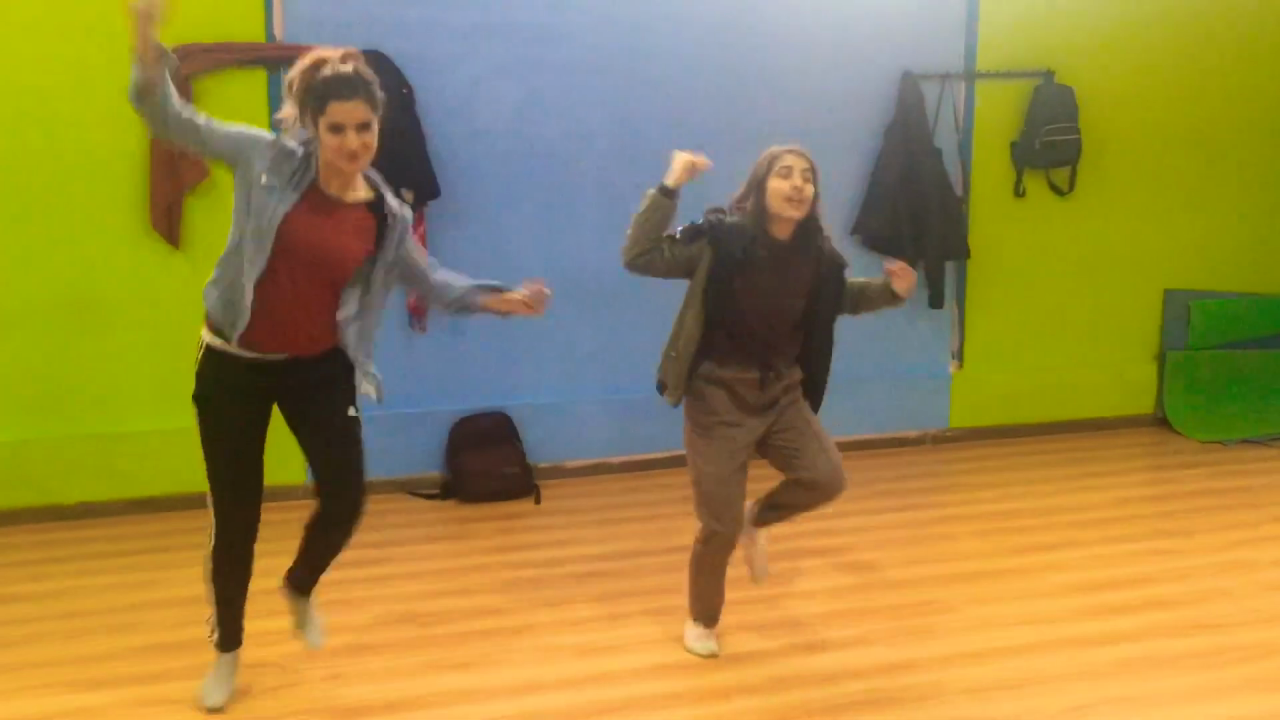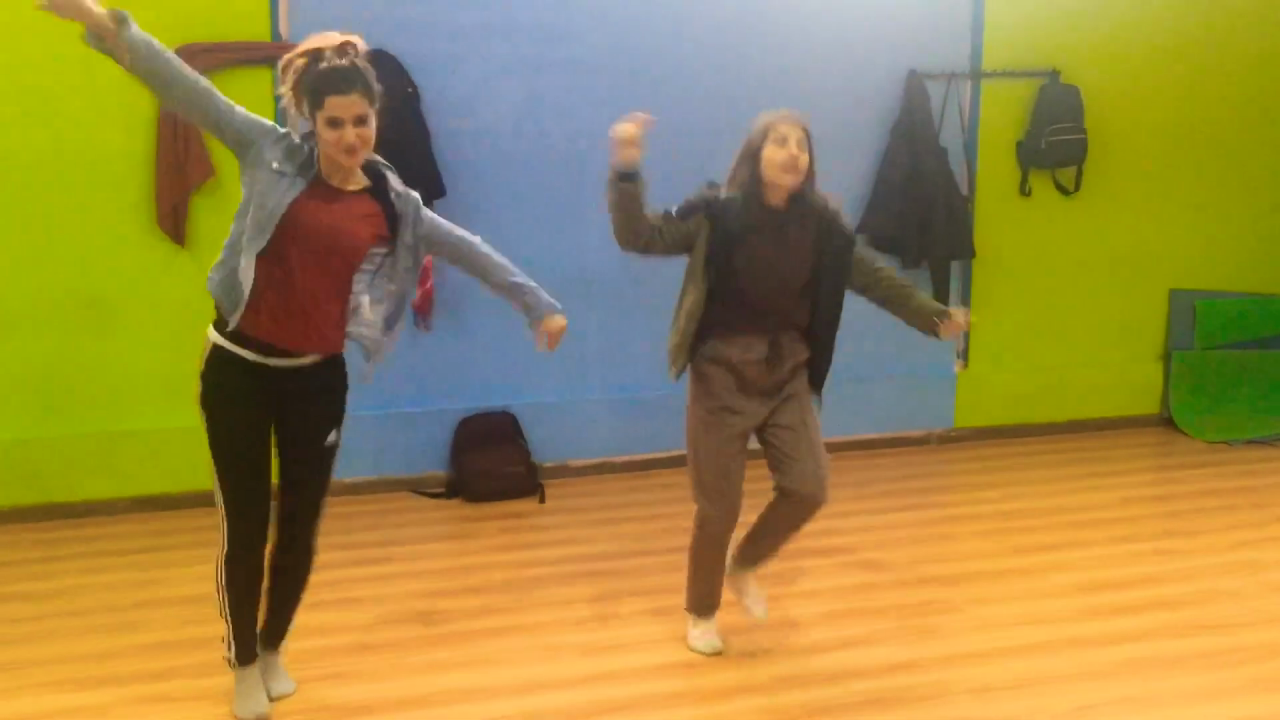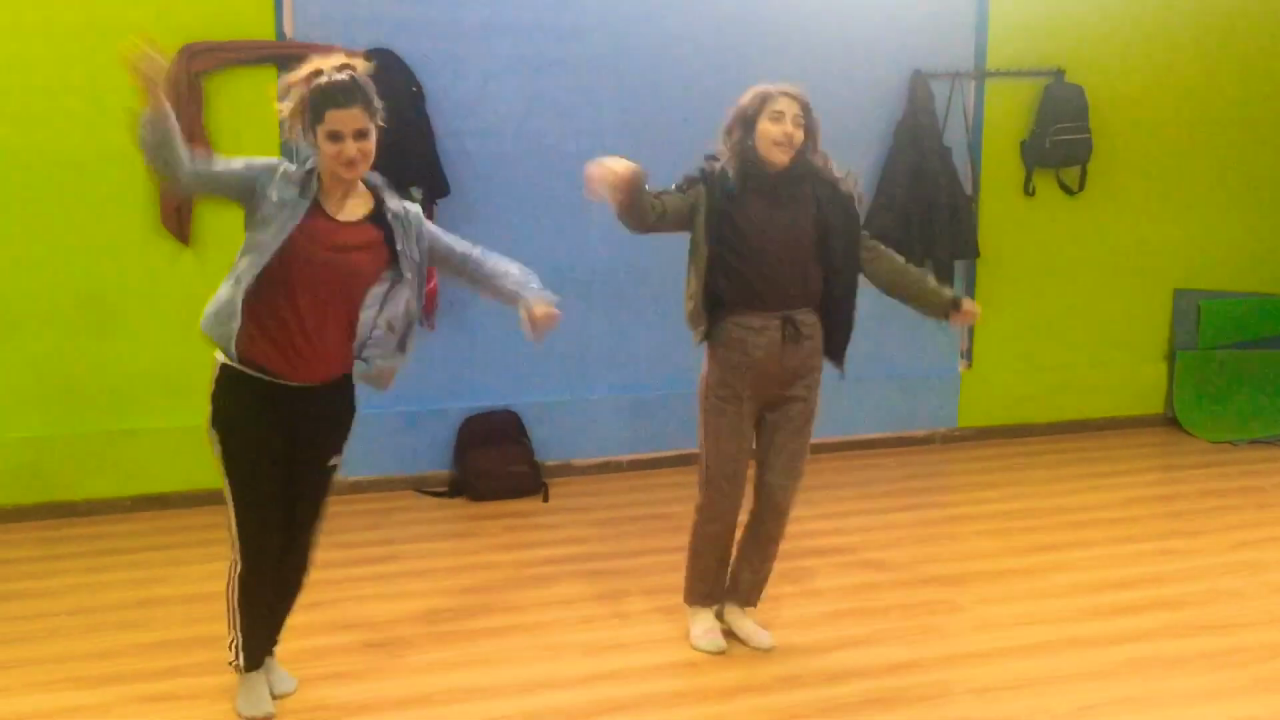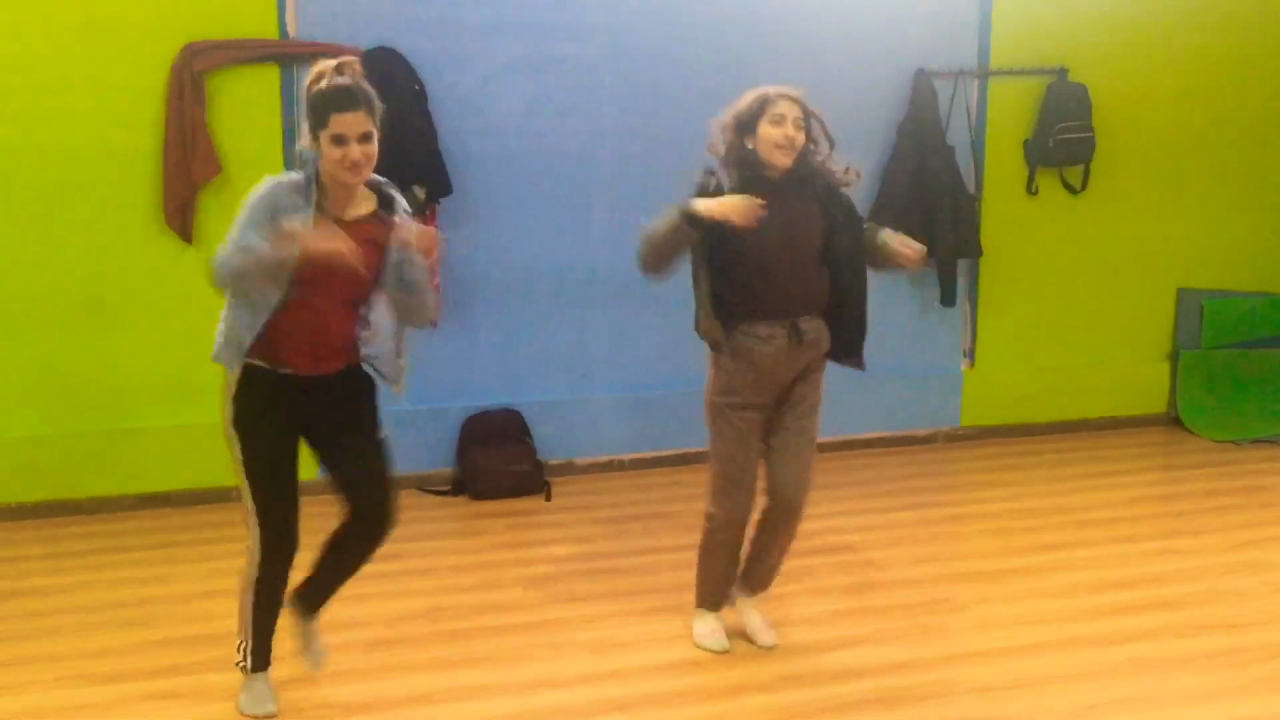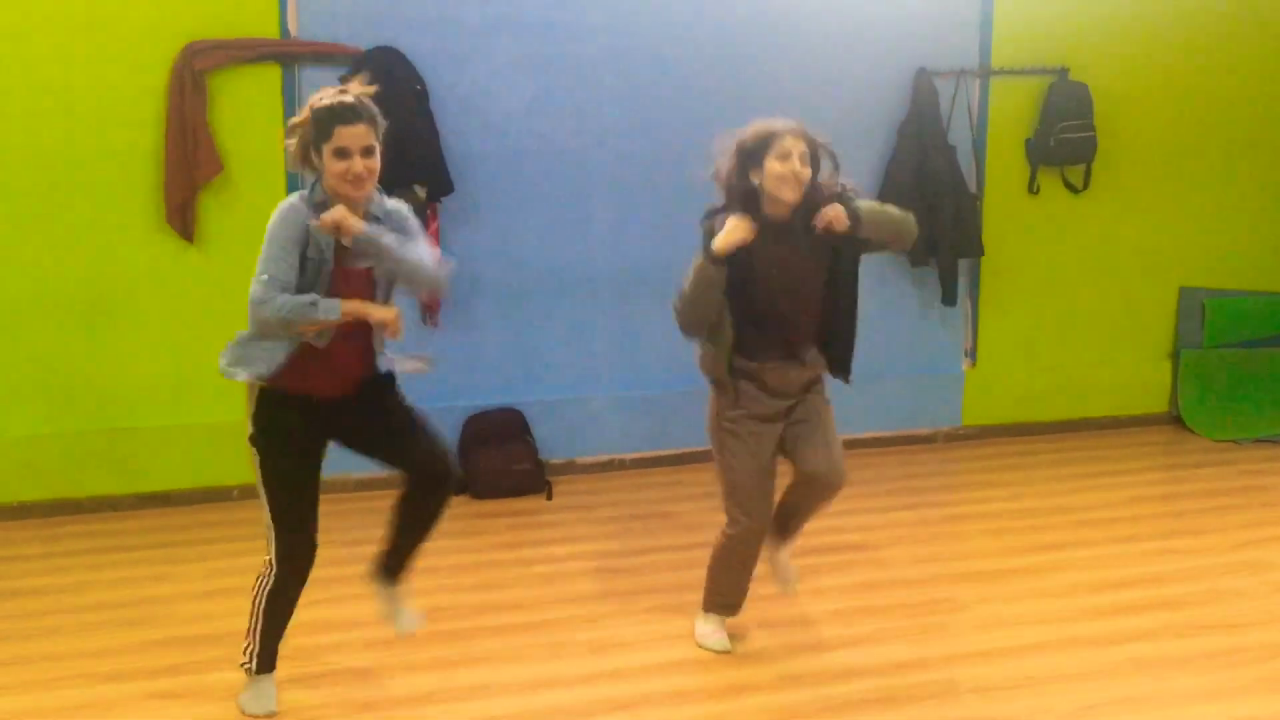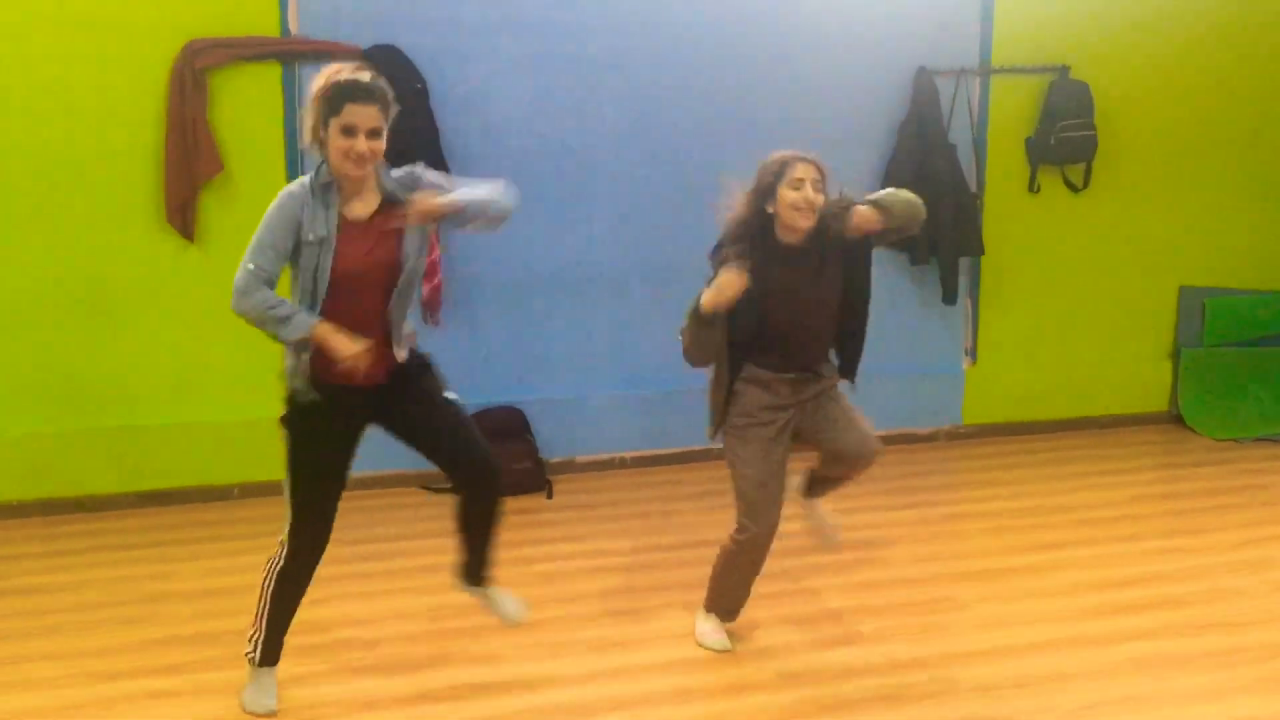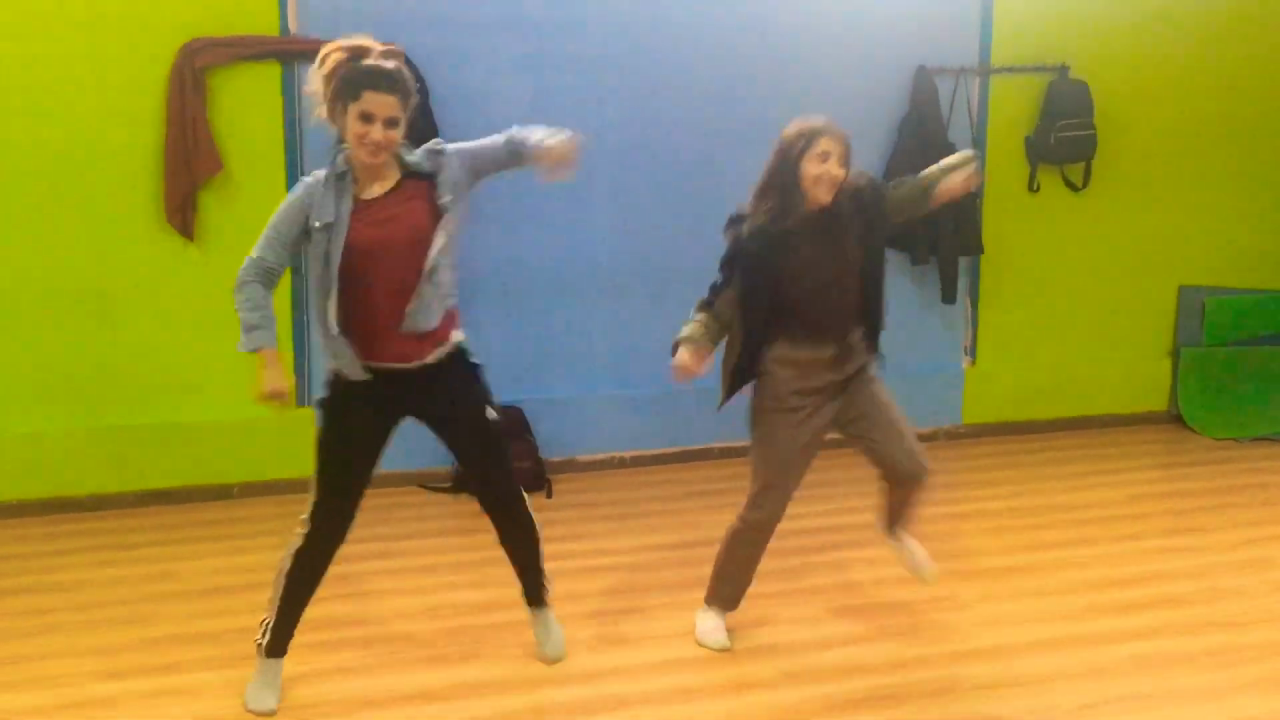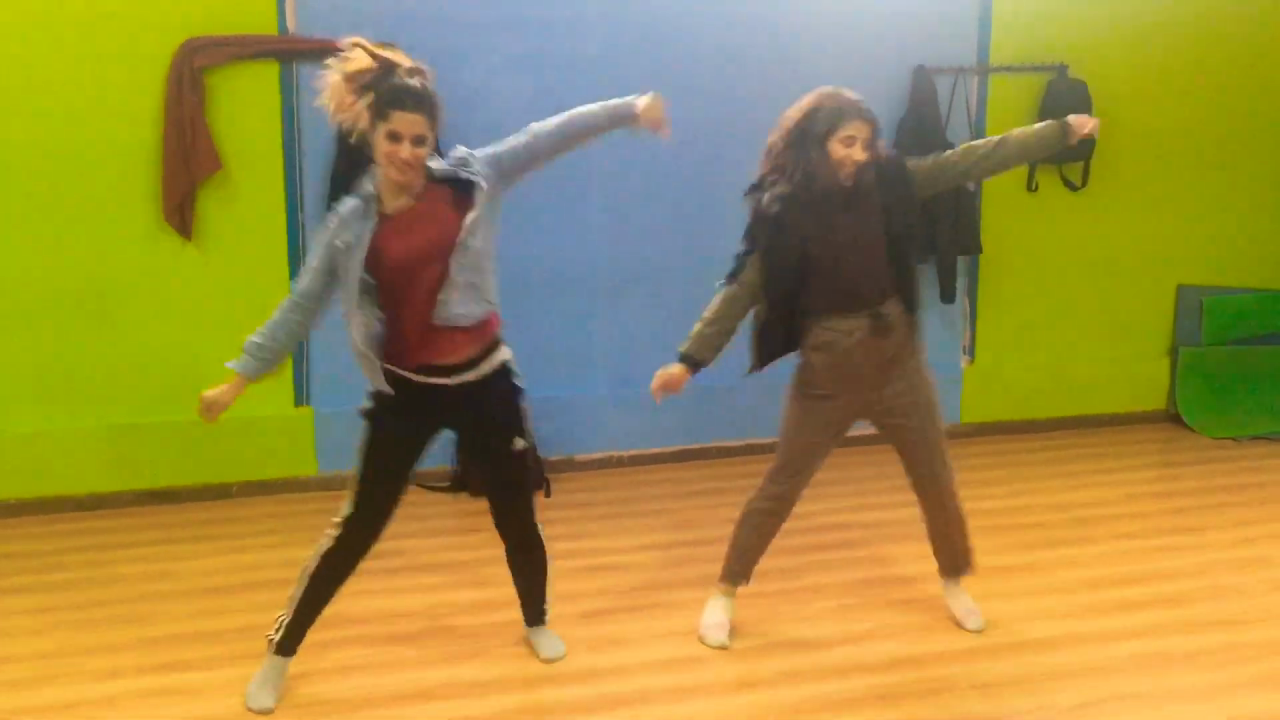
dt=0.1s
person 1, frame 1
left shoulder: (387, 216)
right shoulder: (268, 160)
left elbow: (427, 282)
right elbow: (167, 118)
left wrist: (499, 298)
left hip: (319, 364)
right hip: (233, 362)
left knee: (344, 500)
right knee: (235, 519)
left ankle: (300, 589)
right ankle: (227, 651)
person 1, frame 2
left shoulder: (392, 202)
right shoulder: (275, 156)
left elbow: (465, 249)
right elbow: (186, 89)
left wrist: (540, 305)
left hip: (315, 376)
right hip: (238, 364)
left knee: (301, 524)
right knee: (245, 523)
left ankle: (268, 650)
person 1, frame 3
left shoulder: (397, 222)
right shoulder: (276, 186)
left elbow: (473, 260)
right elbow: (178, 171)
left wrist: (530, 296)
right wrist: (156, 99)
left hip: (327, 393)
right hip: (250, 386)
left knee: (296, 537)
right knee: (257, 540)
left ankle: (266, 647)
right ankle: (249, 666)
person 1, frame 4
left shoulder: (393, 210)
right shoulder: (282, 194)
left elbow: (420, 313)
right elbow: (226, 270)
left wrist: (420, 264)
right wrist: (294, 242)
left hip: (342, 379)
right hip: (268, 382)
left knee: (374, 514)
right knee: (274, 539)
left ankle: (307, 605)
person 1, frame 5
left shoulder: (392, 216)
right shoulder: (294, 217)
left elbow: (432, 277)
right elbow: (267, 310)
left wrist: (361, 232)
right wrist: (359, 308)
left hip: (361, 390)
right hip: (289, 400)
left knee: (436, 473)
right knee: (293, 552)
left ankle: (390, 576)
person 1, frame 6
left shoulder: (410, 190)
right shoulder: (300, 203)
left elbow: (499, 202)
right elbow: (249, 290)
left wrist: (444, 204)
right wrist: (325, 334)
left hip: (396, 374)
right hip: (322, 388)
left knee: (483, 472)
right knee: (306, 538)
left ankle: (476, 574)
right ankle: (262, 665)
person 1, frame 7
left shoulder: (437, 169)
right shoulder: (315, 196)
left elbow: (517, 143)
right elbow: (253, 278)
left wrist: (550, 144)
right wrist: (267, 357)
left hip: (441, 365)
right hip: (363, 379)
left knee: (501, 491)
right knee: (325, 525)
left ankle: (540, 606)
right ankle: (271, 656)
person 1, frame 8
left shoulder: (465, 176)
right shoulder: (349, 220)
left elbow: (550, 137)
right elbow: (301, 305)
left wrist: (626, 111)
right wrist: (241, 372)
left hip: (484, 380)
right hip: (406, 390)
left knee: (517, 520)
right knee: (357, 530)
left ankle: (536, 620)
right ankle: (280, 654)
person 2, frame 1
left shoulder: (817, 255)
right shoulder: (720, 239)
left elbow: (841, 298)
right elbow: (639, 257)
left wrist: (890, 289)
right wrist: (669, 186)
left hip: (782, 394)
right hip: (717, 395)
left knee: (825, 479)
right knee: (720, 524)
left ankle: (758, 520)
right ankle: (701, 620)
person 2, frame 2
left shoulder: (819, 222)
right shoulder: (718, 214)
left elbow: (864, 273)
right elbow: (639, 237)
left wrist: (933, 315)
right wrist: (627, 169)
left hip: (787, 373)
right hip: (724, 374)
left knee: (809, 491)
right knee: (718, 508)
left ankle: (747, 566)
right ankle: (701, 614)
person 2, frame 3
left shoulder: (822, 194)
right shoulder: (718, 189)
left elbow: (869, 256)
right elbow: (643, 216)
left wrist: (943, 301)
right wrist: (622, 183)
left hip: (800, 358)
right hip: (737, 355)
left knee: (775, 499)
right knee: (720, 496)
left ankle: (740, 605)
right ankle: (702, 605)
person 2, frame 4
left shoulder: (820, 191)
right shoulder: (720, 195)
left elbow: (864, 242)
right elbow: (652, 258)
left wrist: (893, 247)
right wrist: (694, 212)
left hip: (805, 363)
right hip: (744, 360)
left knee: (790, 496)
right knee: (729, 500)
left ankle: (749, 596)
right ankle: (709, 608)
person 2, frame 5
left shoulder: (827, 215)
right shoulder: (727, 229)
left elbow: (903, 229)
right elbow: (691, 321)
left wrist: (855, 221)
right wrist: (717, 252)
left hip: (804, 379)
right hip: (745, 386)
left knee: (825, 474)
right knee: (747, 517)
left ankle: (781, 533)
right ankle: (714, 612)
person 2, frame 6
left shoulder: (838, 235)
right shoulder: (742, 260)
left elbow: (906, 207)
right elbow: (699, 351)
left wrist: (876, 212)
right wrist: (710, 307)
left hip: (817, 385)
right hip: (757, 397)
left knee: (859, 449)
right knee: (757, 525)
left ankle: (812, 490)
right ankle: (716, 615)
person 2, frame 7
left shoulder: (865, 205)
right shoulder: (758, 235)
left elbow: (929, 187)
right elbow: (715, 312)
left wrist: (956, 175)
right wrist: (690, 347)
left hip: (851, 368)
right hip: (789, 377)
left knee: (909, 467)
right knee: (765, 507)
left ankle: (897, 528)
right ankle: (716, 607)
person 2, frame 8
left shoulder: (887, 181)
right shoulder: (780, 211)
left elbow: (971, 160)
right elbow: (740, 291)
left wrist: (1059, 132)
right wrist: (689, 359)
left hip: (895, 351)
right hip: (830, 360)
left knee: (933, 477)
right knee: (784, 482)
left ankle: (955, 581)
right ankle: (725, 594)
